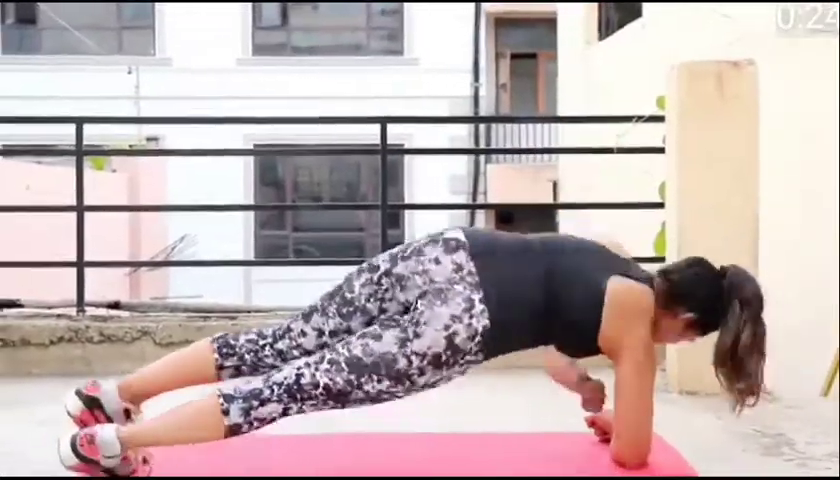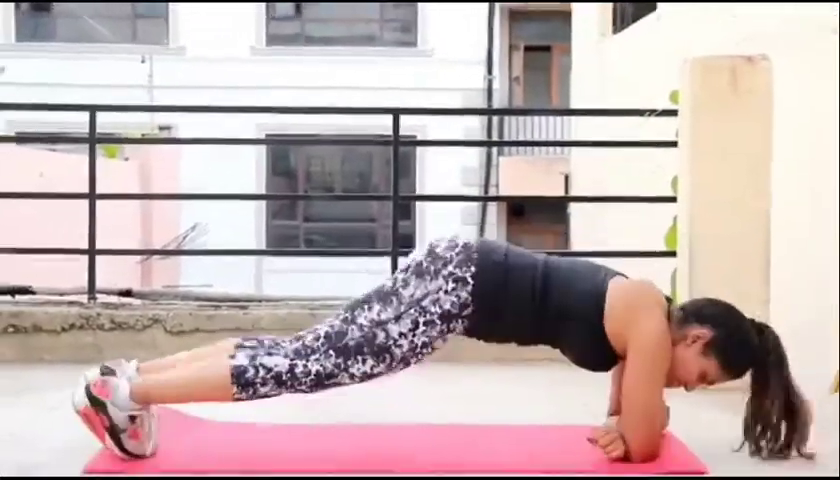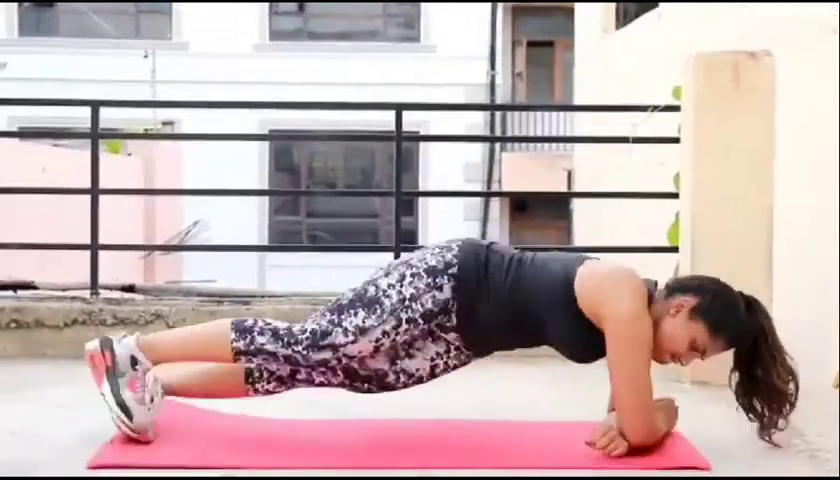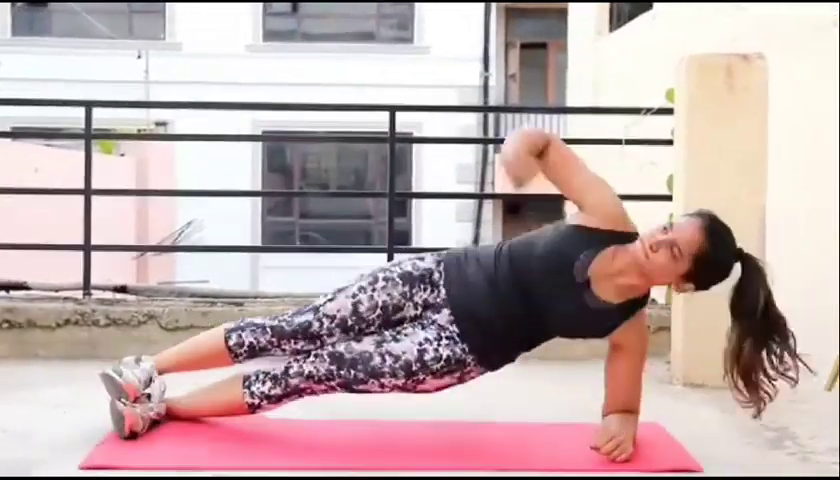
dt=0.4s
person 1, frame 1
left shoulder: (609, 252)
right shoulder: (639, 329)
left wrist: (568, 370)
right wrist: (613, 422)
left hip: (443, 254)
right hip: (458, 317)
left knee: (275, 347)
right knee: (298, 386)
left ankle: (114, 394)
person 1, frame 2
left shoulder: (639, 312)
right shoulder: (650, 322)
left elbow: (627, 422)
right elbow: (642, 447)
left wrist: (620, 425)
right wrist: (637, 425)
left hip: (465, 268)
right hip: (462, 275)
left knee: (308, 351)
right knee: (314, 362)
left ankle: (136, 374)
right ankle: (127, 393)
person 1, frame 3
left shoulder: (635, 318)
right shoulder: (627, 299)
left elbow: (625, 416)
right elbow: (640, 427)
left wrist: (624, 418)
right wrist: (660, 412)
left hip: (462, 335)
right hip: (447, 278)
left knee: (327, 371)
right knee: (309, 343)
left ankle: (159, 382)
right ankle: (135, 350)
person 1, frame 4
left shoulder: (630, 322)
right shoulder: (610, 218)
left elbow: (621, 404)
right elbow: (534, 140)
left wrist: (621, 424)
right wrist: (524, 151)
left hip: (464, 345)
right hip: (441, 278)
left knee: (319, 370)
right knee: (298, 330)
left ankle: (161, 404)
right ankle: (150, 371)
